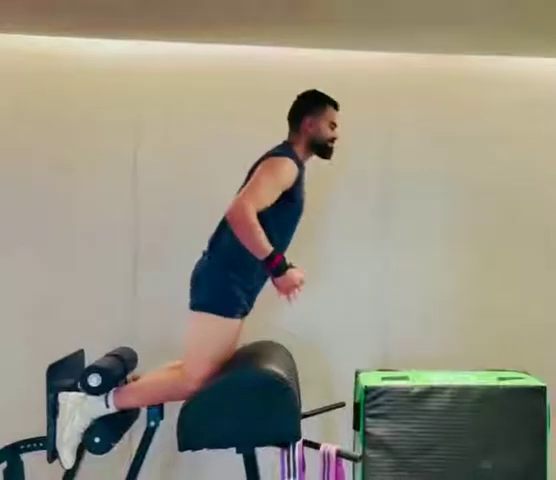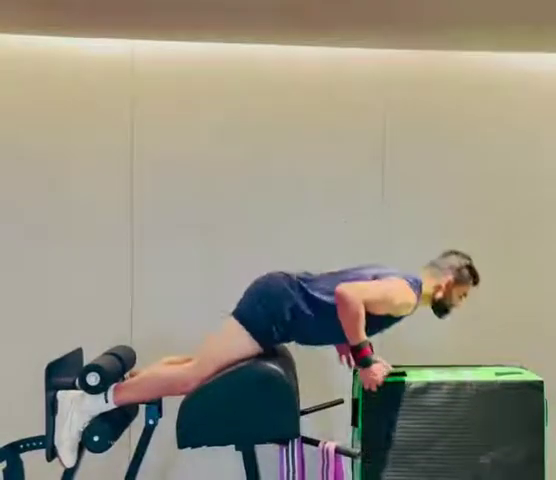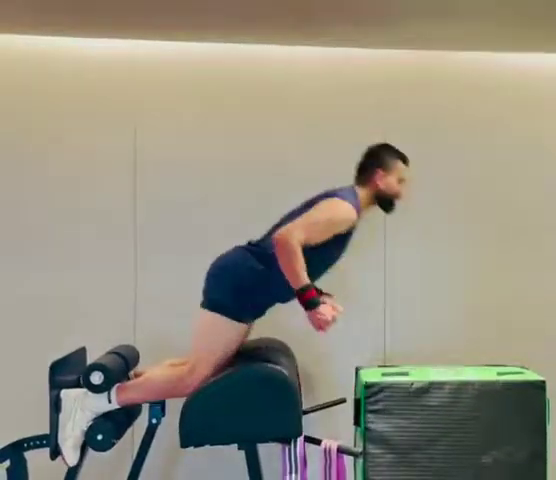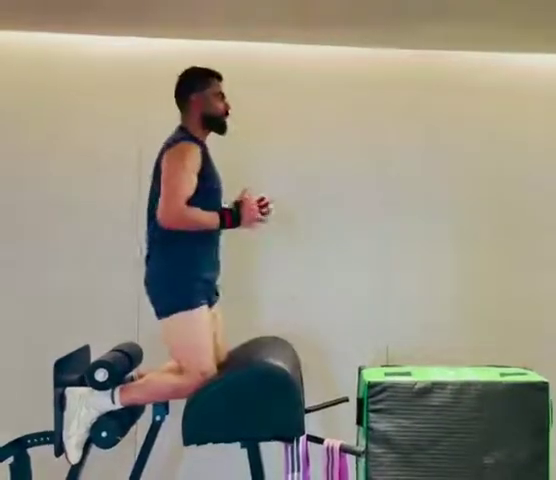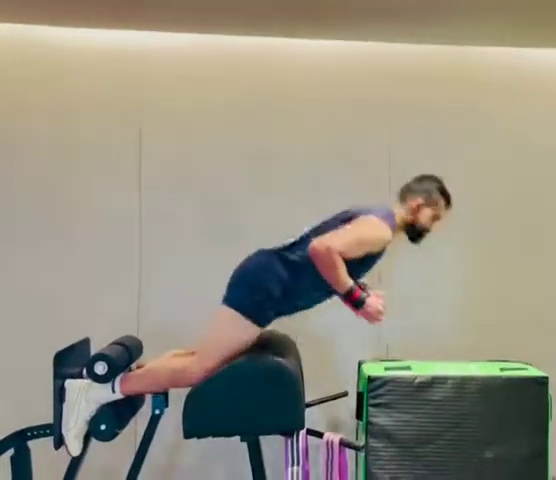
dt=1s
person 1, frame 1
left shoulder: (288, 165)
right shoulder: (284, 164)
right elbow: (240, 213)
left wrist: (276, 270)
right wrist: (279, 266)
left hip: (234, 283)
right hip: (224, 282)
left knee: (204, 372)
right knee: (196, 379)
left ankle: (111, 388)
right ankle: (94, 405)
person 1, frame 2
left shoulder: (399, 281)
right shoulder: (406, 294)
right elbow: (347, 295)
left wrist: (342, 337)
right wrist: (364, 357)
left hip: (279, 296)
right hip: (275, 307)
left knee: (199, 365)
right knee: (194, 376)
left ankle: (110, 381)
right ankle: (91, 401)
person 1, frame 3
left shoulder: (343, 204)
right shoulder: (345, 209)
right elbow: (286, 239)
left wrist: (313, 295)
right wrist: (311, 301)
left hip: (241, 281)
right hip: (238, 283)
left knee: (200, 367)
right knee: (193, 378)
left ankle: (115, 379)
right ankle: (95, 403)
person 1, frame 4
left shoulder: (194, 149)
right shoulder: (183, 149)
right elbow: (170, 214)
left wrist: (237, 212)
right wrist: (233, 217)
left hip: (195, 278)
right hip: (177, 279)
left knee: (215, 365)
right knee: (199, 378)
left ankle: (121, 384)
right ankle: (96, 401)
person 1, frame 5
left shoulder: (374, 219)
right shoulder: (379, 227)
right elbow: (321, 249)
left wrist: (355, 292)
right wrist: (357, 298)
left hip: (264, 283)
right hip: (262, 287)
left knee: (205, 359)
right knee: (201, 367)
left ankle: (127, 373)
right ankle: (99, 391)
